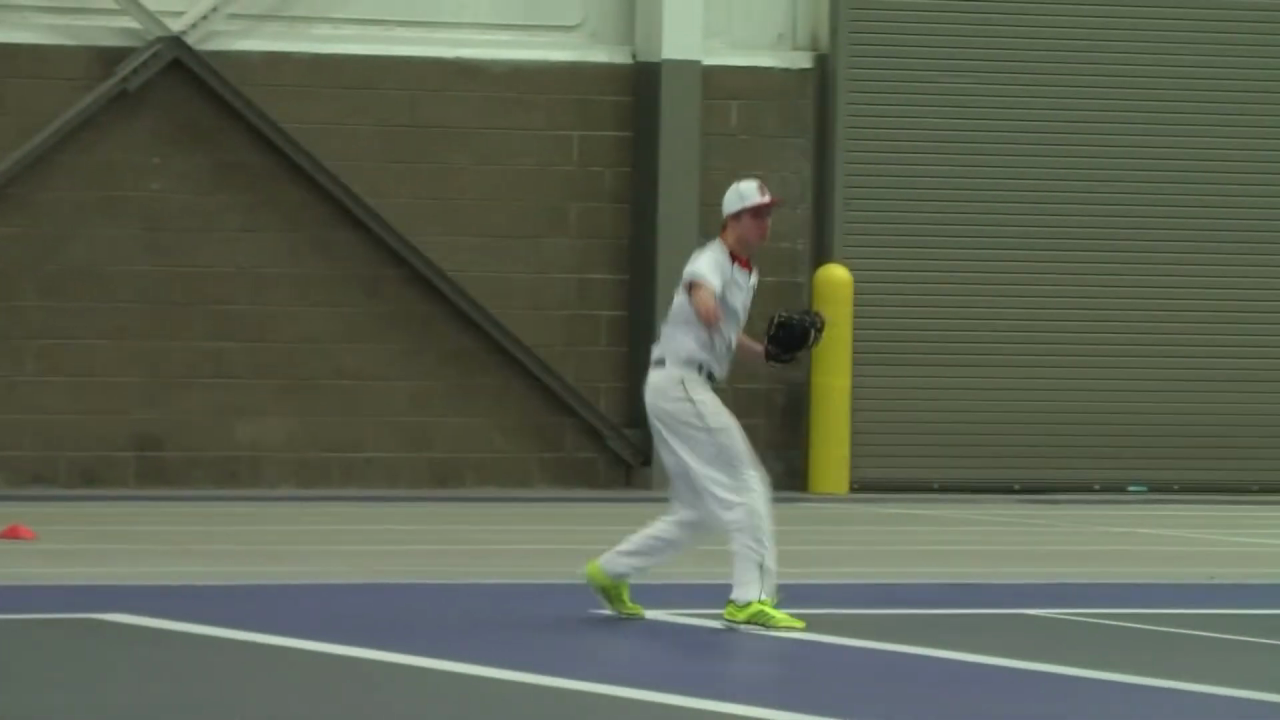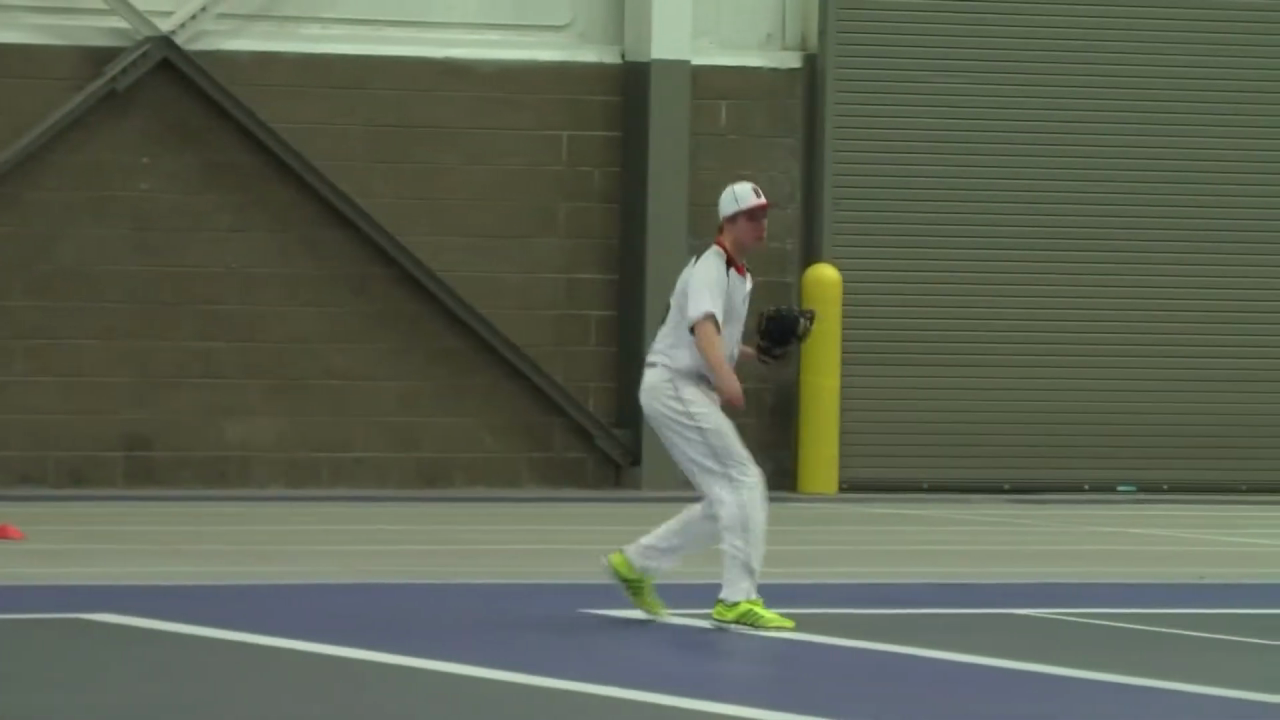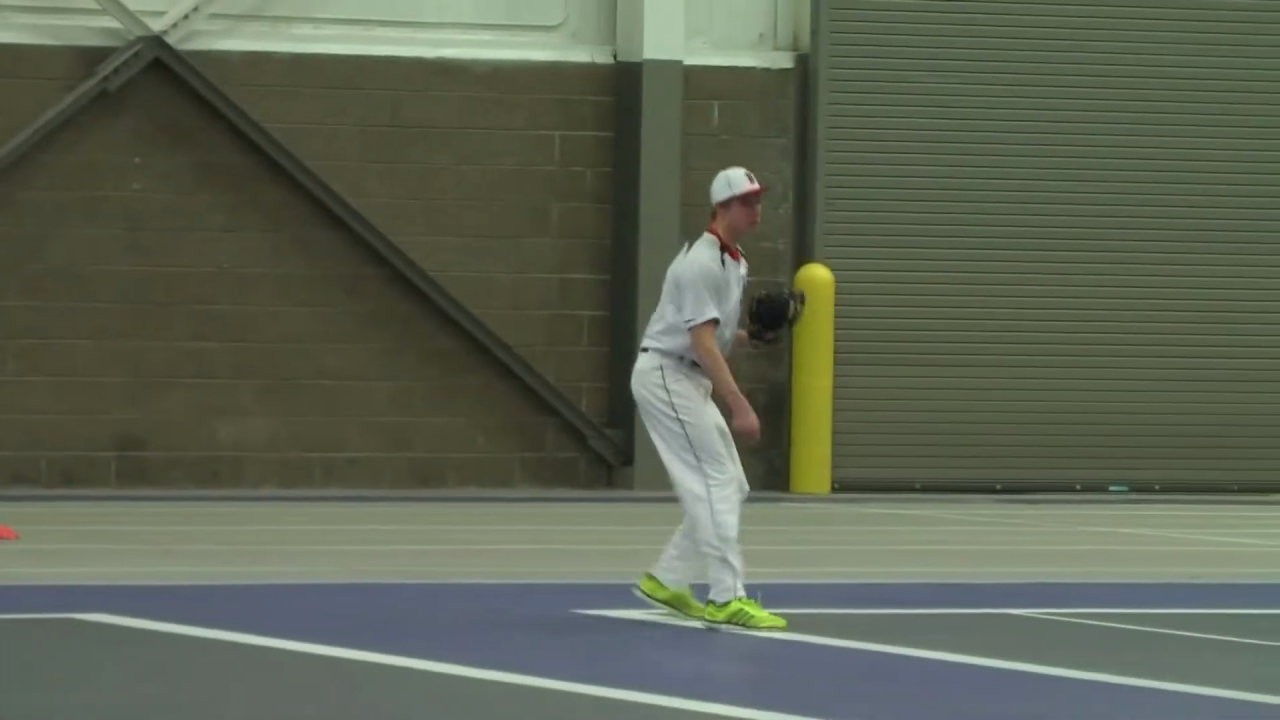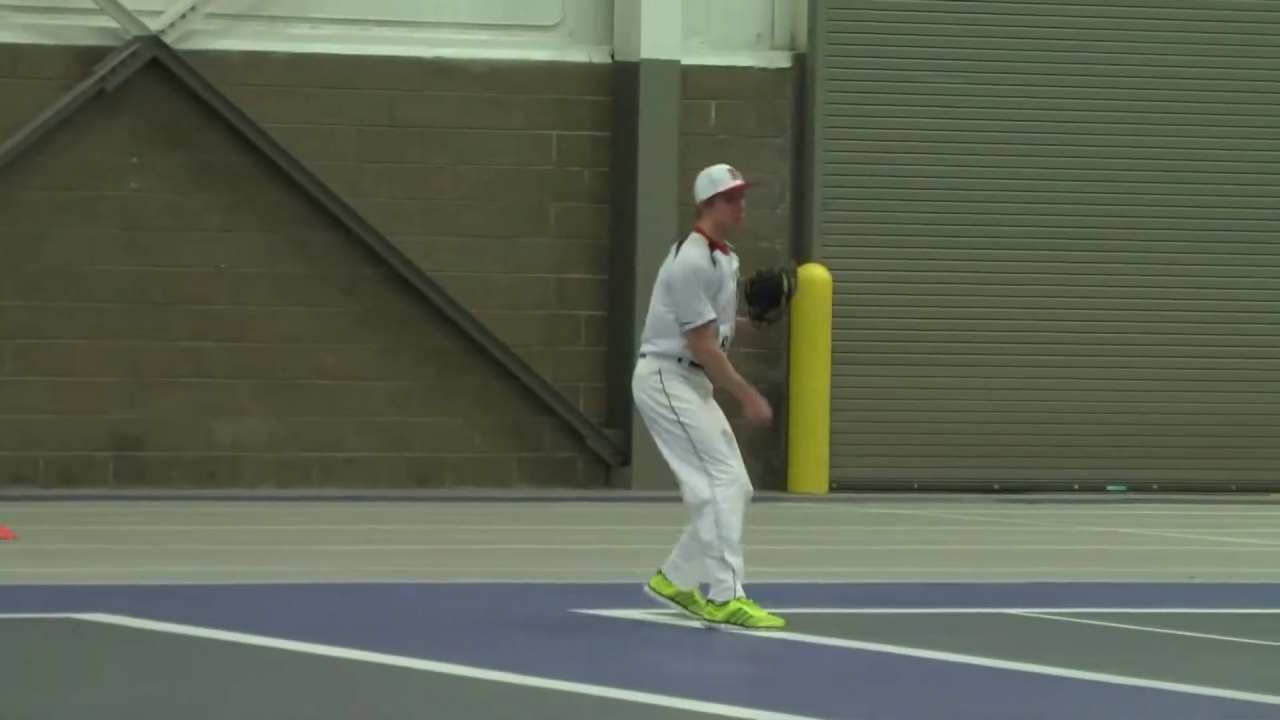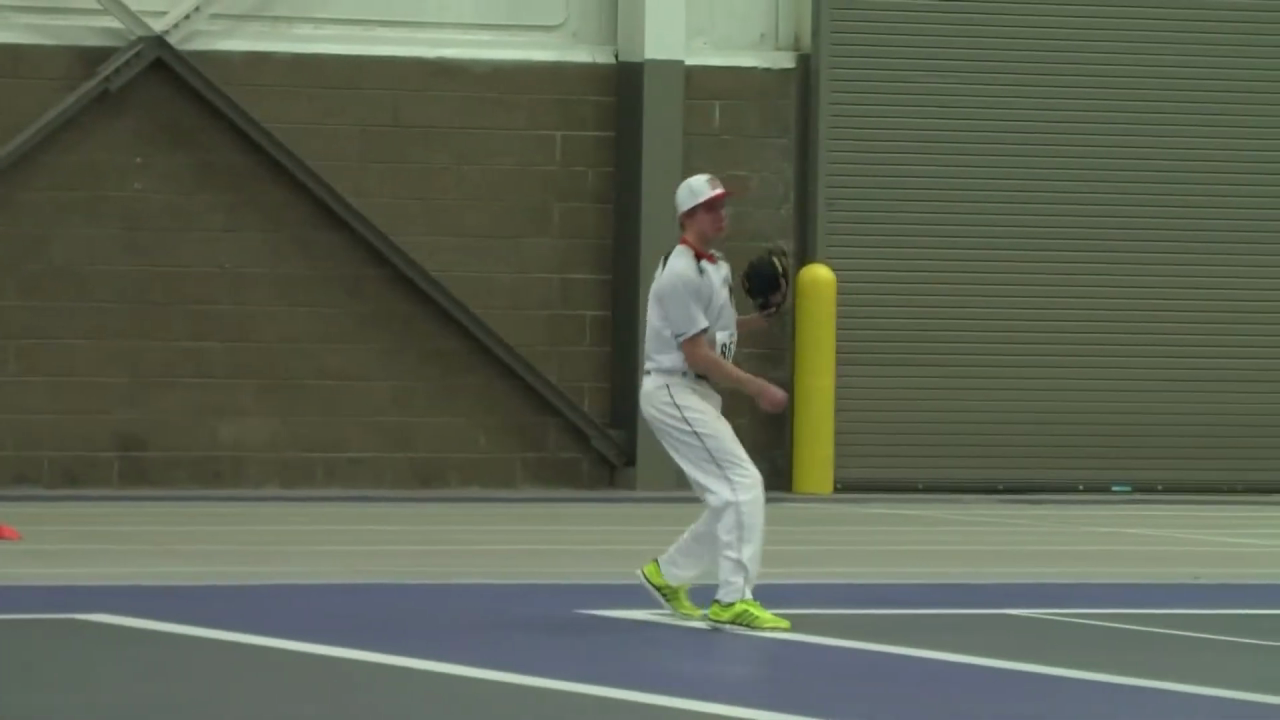
dt=0.1s
person 1, frame 1
left shoulder: (744, 272)
right shoulder: (711, 261)
right elbow: (698, 290)
left wrist: (763, 351)
right wrist: (705, 306)
left hip: (685, 390)
right hip: (680, 386)
left knee: (694, 510)
right knee: (747, 486)
left ankle: (610, 572)
right ankle: (749, 599)
person 1, frame 2
left shoulder: (739, 276)
right shoulder: (709, 274)
right elbow: (705, 335)
left wrist: (756, 351)
right wrist: (726, 380)
left hip: (690, 393)
right hip: (674, 390)
left knee: (725, 498)
right knee: (744, 486)
left ankle: (635, 561)
right ankle: (738, 601)
person 1, frame 3
left shoulder: (733, 260)
right shoulder: (702, 261)
right elbow: (704, 344)
left wrist: (748, 336)
right wrist: (739, 406)
left hip: (685, 381)
right hip: (664, 376)
left knee: (728, 488)
right knee: (718, 484)
left ankle: (666, 580)
right ankle: (726, 599)
person 1, frame 4
left shoulder: (723, 257)
right shoulder: (691, 261)
right elbow: (701, 345)
left wrist: (751, 320)
right wrist: (749, 397)
left hip: (689, 384)
right hip: (664, 380)
left knee: (731, 489)
right knee: (723, 482)
left ankle: (677, 581)
right ankle: (726, 598)
person 1, frame 5
left shoulder: (716, 265)
right shoulder: (680, 273)
left elbow: (720, 331)
right elbow: (698, 354)
left wrist: (759, 316)
right wrist: (759, 388)
left hip: (697, 394)
right hip: (673, 394)
left knee: (736, 495)
right knee: (743, 486)
left ankle: (666, 573)
right ankle: (733, 600)
